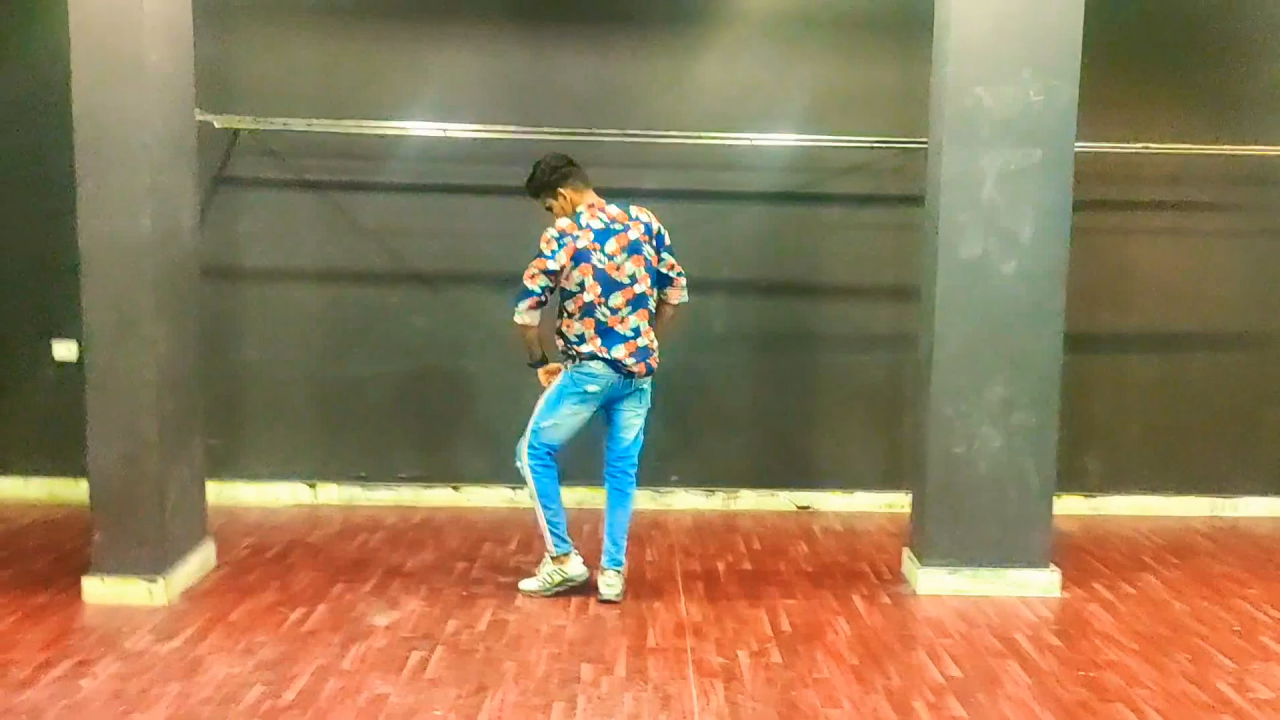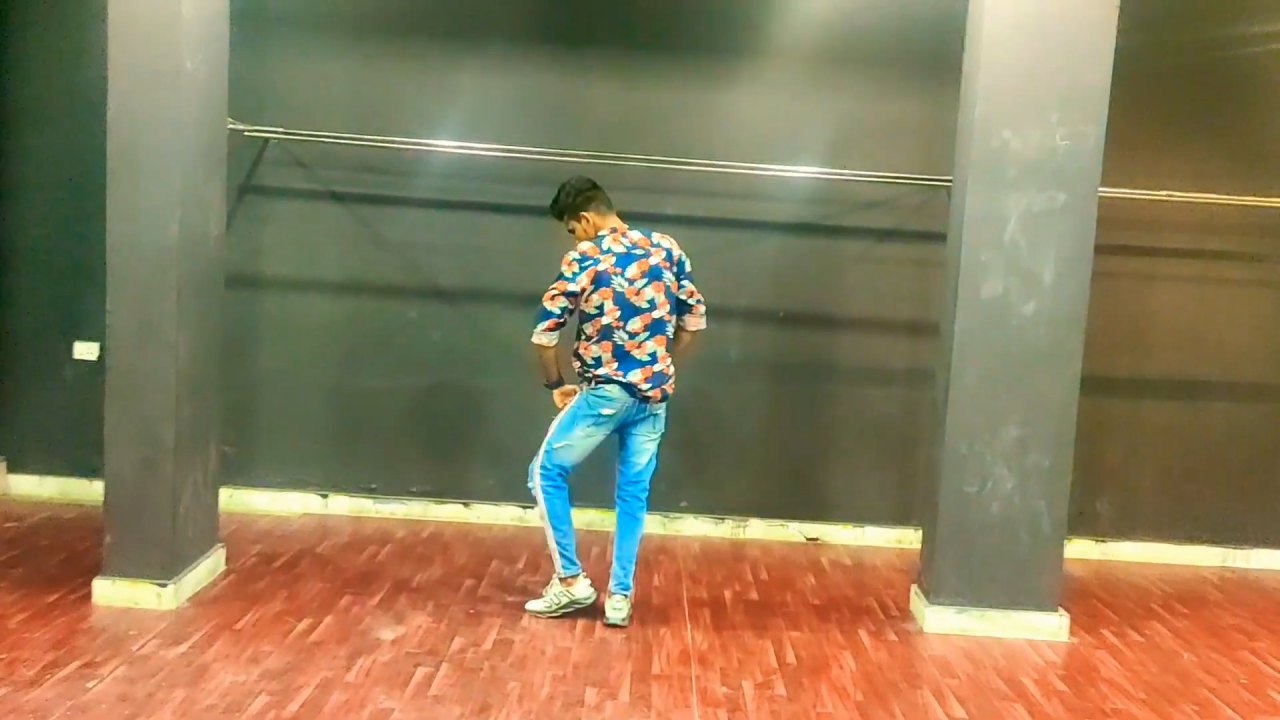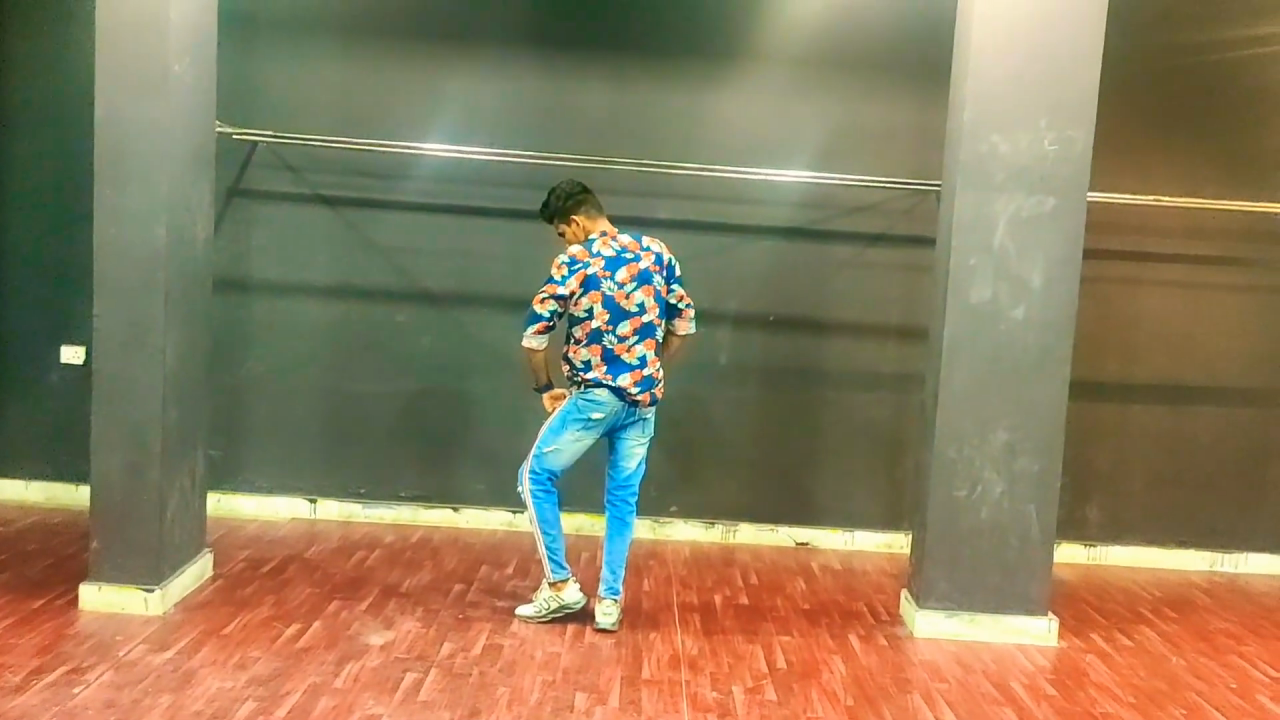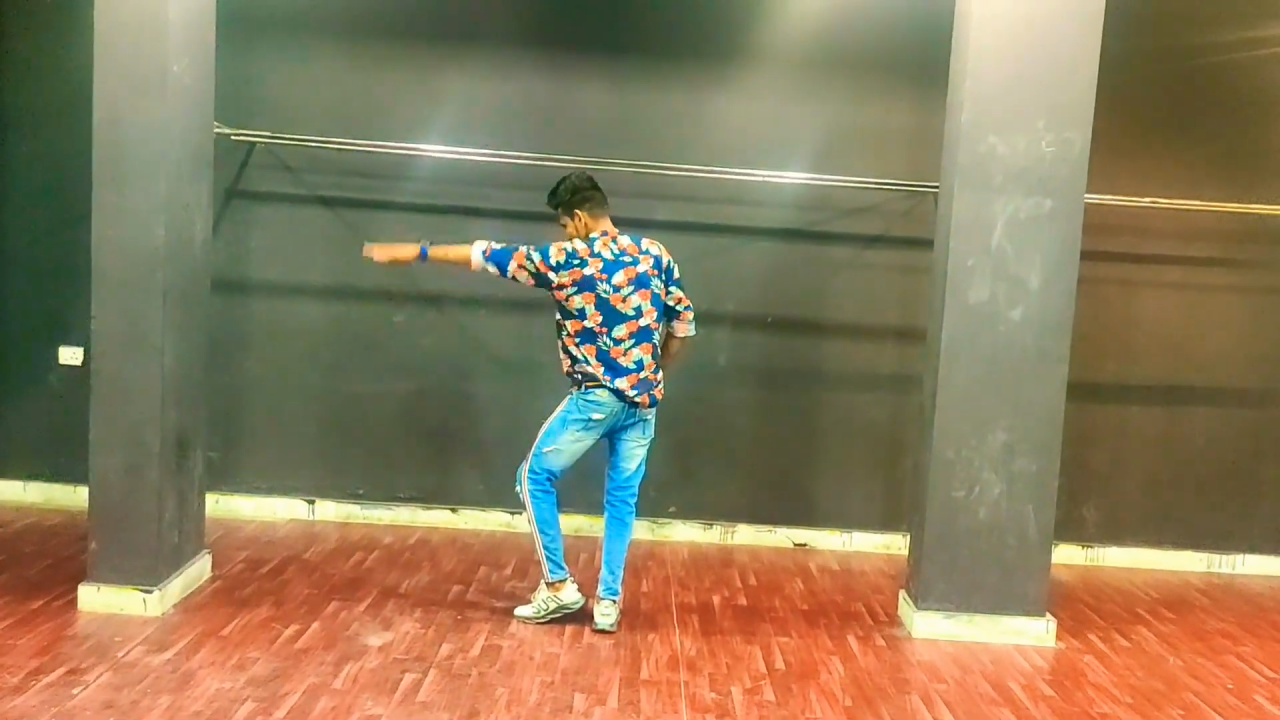
dt=0.7s
person 1, frame 1
left shoulder: (561, 235)
right shoulder: (644, 221)
left elbow: (526, 312)
right elbow: (676, 292)
left wrist: (539, 363)
left hip: (590, 369)
right hip: (639, 369)
left knee: (534, 452)
right knee: (622, 469)
left ankle: (564, 559)
right ankle: (613, 572)
person 1, frame 2
left shoulder: (583, 258)
right shoulder: (666, 248)
left elbow: (544, 332)
right elbow: (694, 319)
left wrist: (555, 384)
left hip: (606, 393)
right hip: (654, 395)
left knee: (546, 472)
right knee: (633, 493)
left ankle: (571, 580)
right ankle: (620, 596)
person 1, frame 3
left shoulder: (573, 261)
right shoulder: (656, 252)
left elbow: (535, 334)
right elbow: (683, 323)
left wrist: (545, 388)
left hip: (594, 395)
right hip: (644, 398)
left knee: (536, 477)
right knee: (623, 497)
left ankle: (561, 585)
right ankle: (610, 600)
person 1, frame 4
left shoulder: (566, 260)
right shoulder: (655, 253)
left elbow: (489, 256)
right elbow: (683, 324)
left wrist: (419, 252)
left hip: (596, 397)
right hip: (643, 400)
left knee: (535, 476)
right knee: (622, 498)
left ankle: (559, 585)
right ankle: (608, 600)
